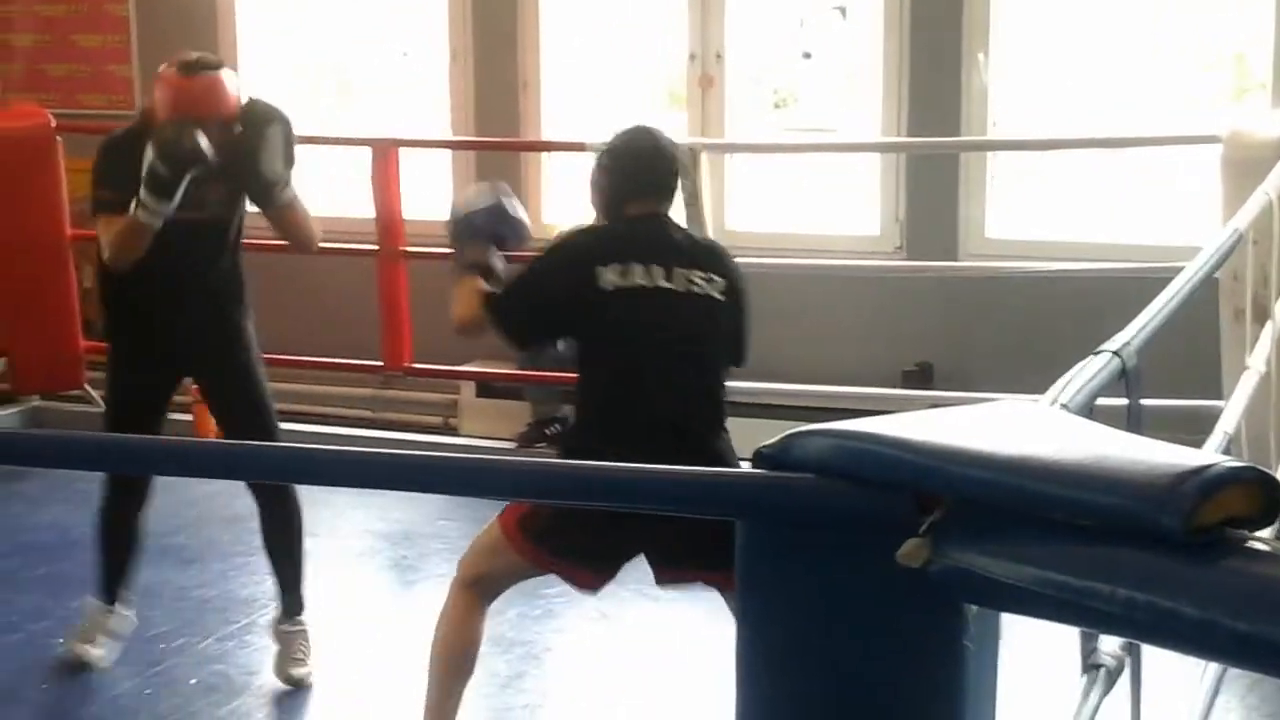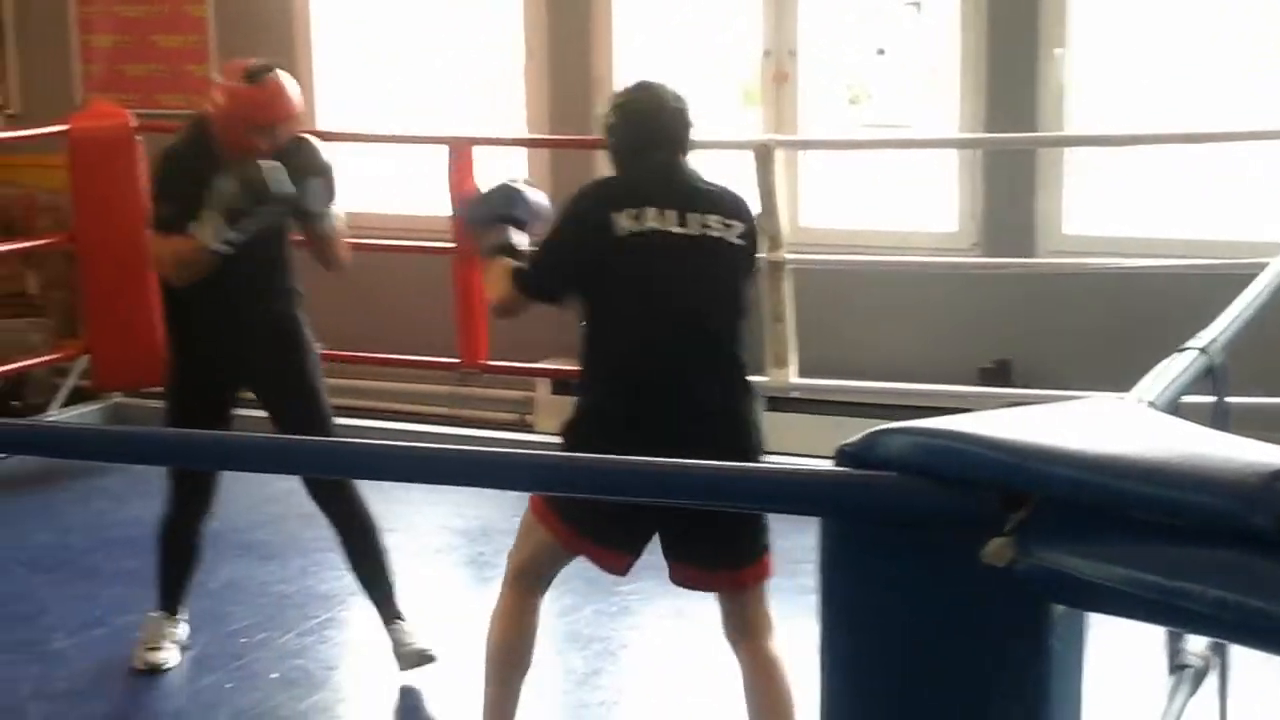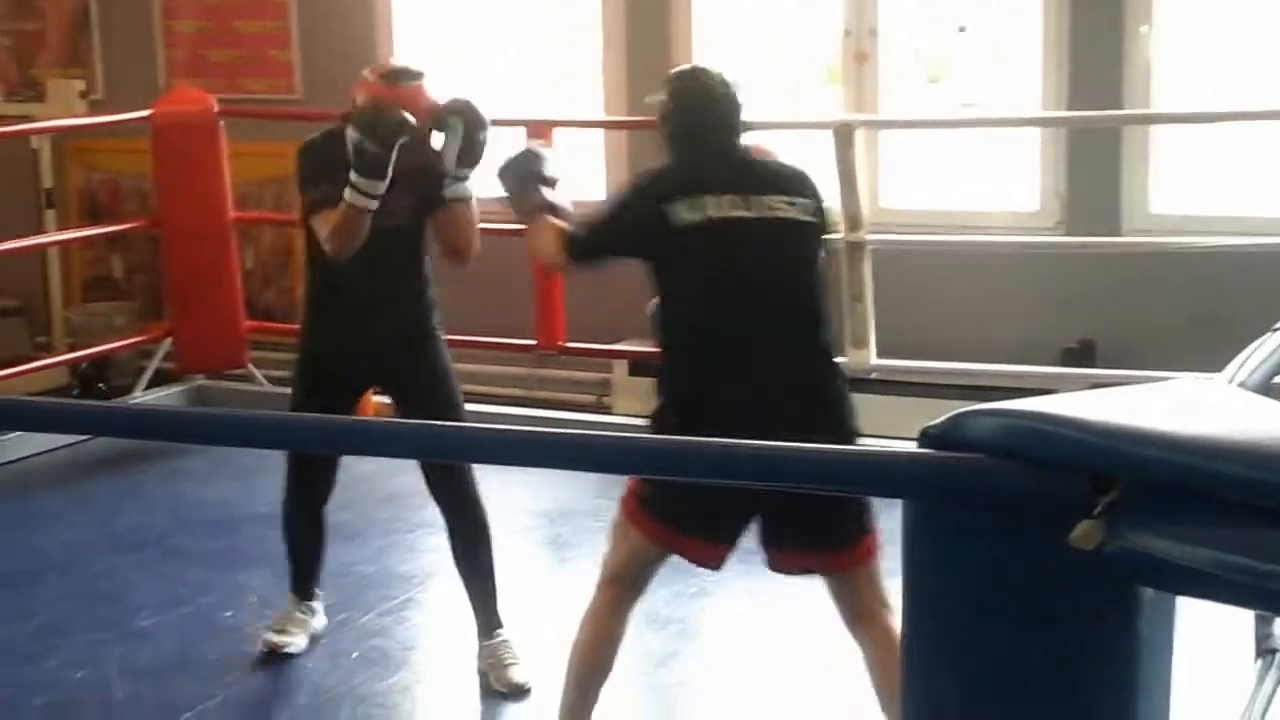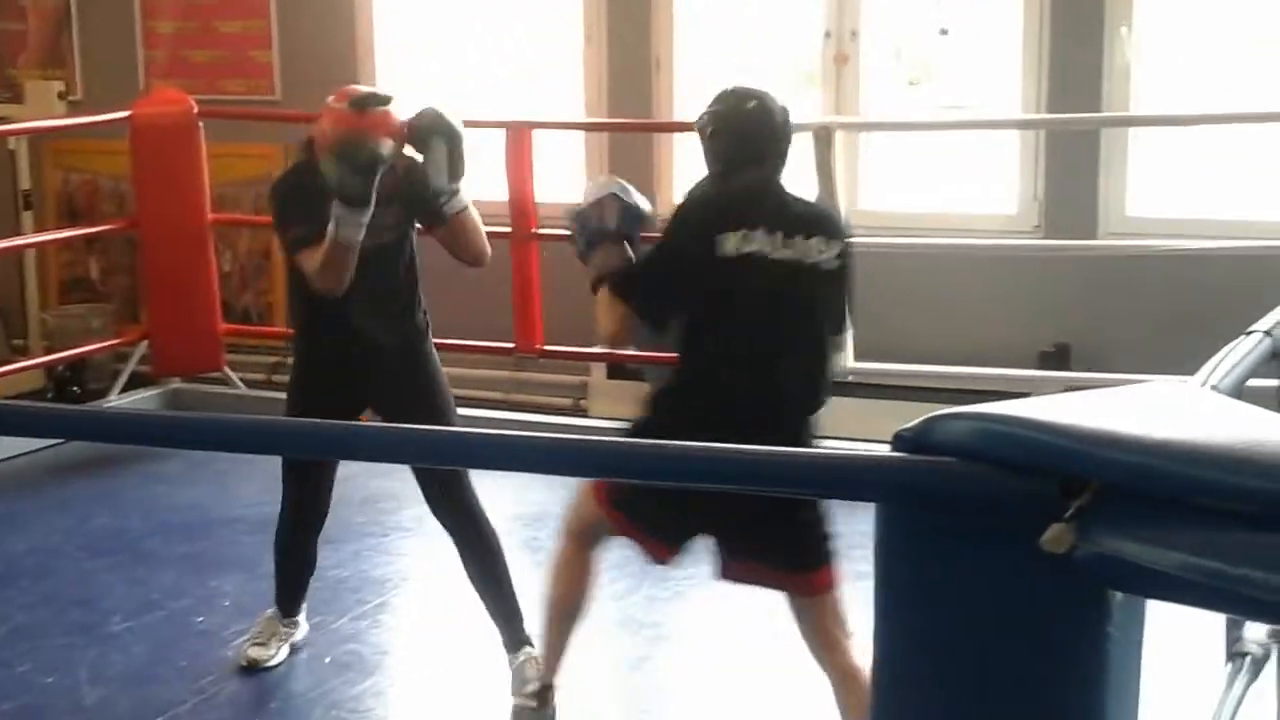
dt=0.4s
person 1, frame 1
left shoulder: (586, 251)
right shoulder: (718, 266)
left elbow: (470, 315)
left wrist: (473, 252)
right hip: (703, 477)
left knee: (472, 583)
person 1, frame 2
left shoulder: (600, 203)
right shoulder: (735, 214)
left elbow: (506, 298)
left wrist: (496, 241)
left hip: (618, 438)
right hip: (721, 443)
left knee: (523, 582)
right knee: (752, 631)
person 1, frame 3
left shoulder: (663, 192)
right shoulder: (799, 188)
left elbow: (558, 251)
left wrist: (536, 199)
left hip: (707, 426)
right hip: (815, 424)
left knee: (618, 583)
right knee: (869, 614)
person 1, frame 4
left shoulder: (704, 214)
right shoulder: (827, 230)
left elbow: (617, 326)
left wrist: (605, 256)
left hip: (687, 436)
right hip: (783, 451)
left knee: (581, 529)
right knee: (832, 641)
person 2, frame 1
left shoulder: (236, 150)
right shoulder: (122, 154)
left elbow: (305, 238)
right elbow: (117, 254)
left wrist: (273, 174)
right wrist: (159, 190)
left hip: (222, 330)
right hip: (142, 335)
left knee: (271, 474)
right knee: (127, 482)
left ankle: (290, 620)
right ankle: (108, 608)
person 2, frame 2
left shoulder: (287, 164)
right shoulder: (182, 165)
left elbow: (336, 259)
right elbow: (174, 269)
left wrist: (316, 201)
right wrist: (226, 221)
left hip: (277, 335)
right hip: (203, 348)
left knee: (330, 482)
right knee: (190, 493)
left ankle: (395, 621)
right ankle: (168, 617)
person 2, frame 3
left shoulder: (421, 157)
right shoulder: (323, 155)
left elbow: (461, 251)
right elbow: (338, 243)
left wrist: (457, 169)
right wrist: (369, 173)
left hip: (411, 333)
right hip: (333, 338)
left knee: (455, 485)
right knee: (307, 482)
left ankle: (492, 634)
right ankle: (304, 604)
person 2, frame 4
left shoulder: (404, 175)
right shoulder: (295, 190)
left elbow: (477, 256)
right elbow: (328, 280)
left wrist: (445, 183)
right wrist: (352, 204)
left hip: (404, 353)
right hip: (327, 363)
left knee: (456, 502)
right knee: (302, 505)
left ankle: (520, 644)
right ankle: (287, 616)
